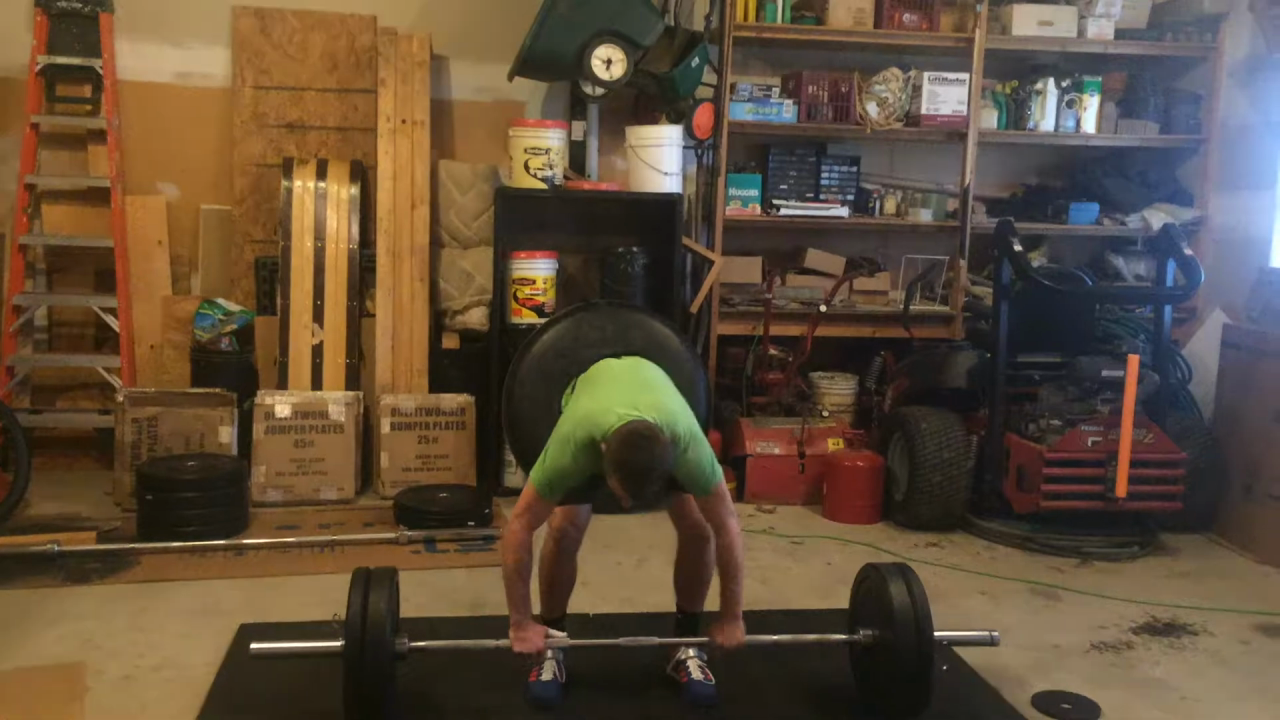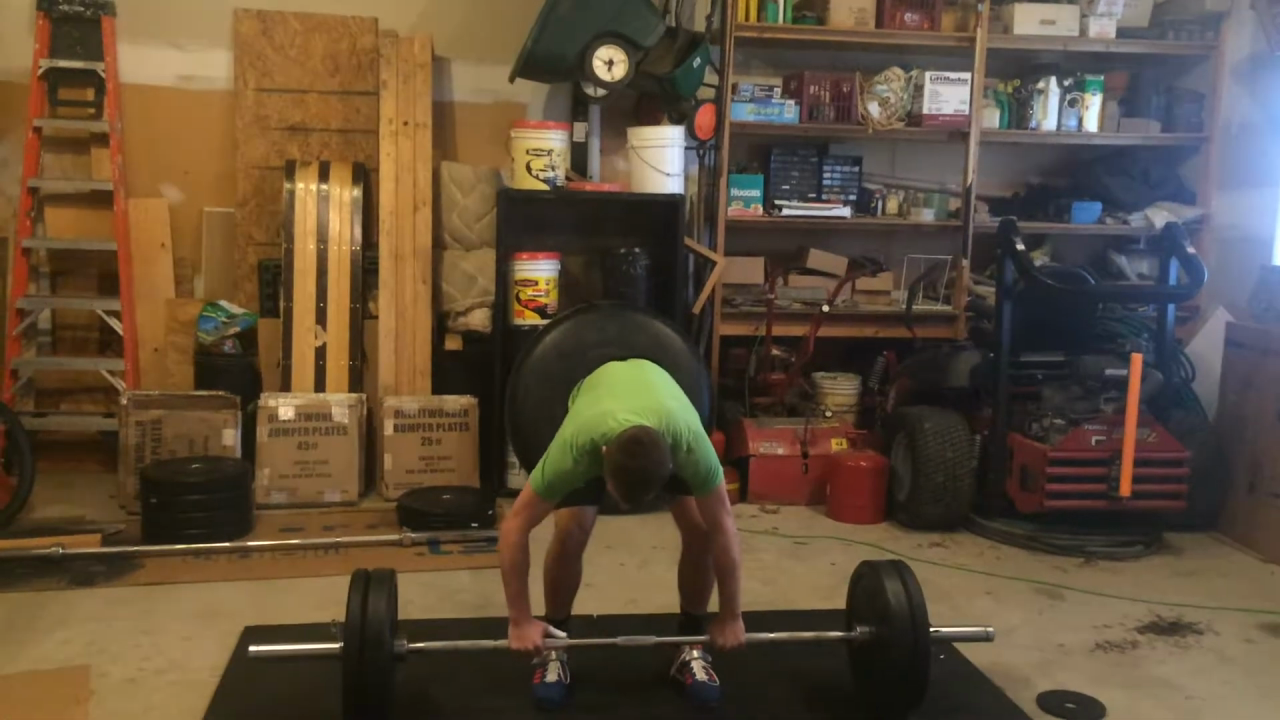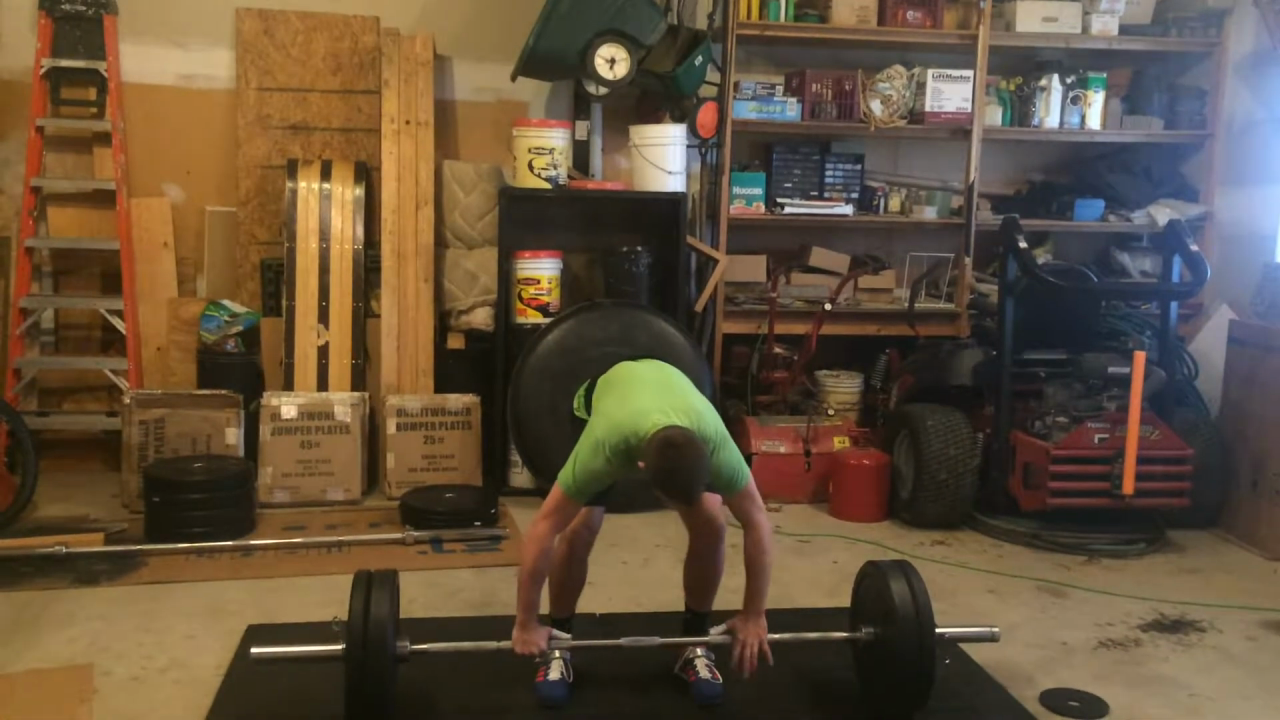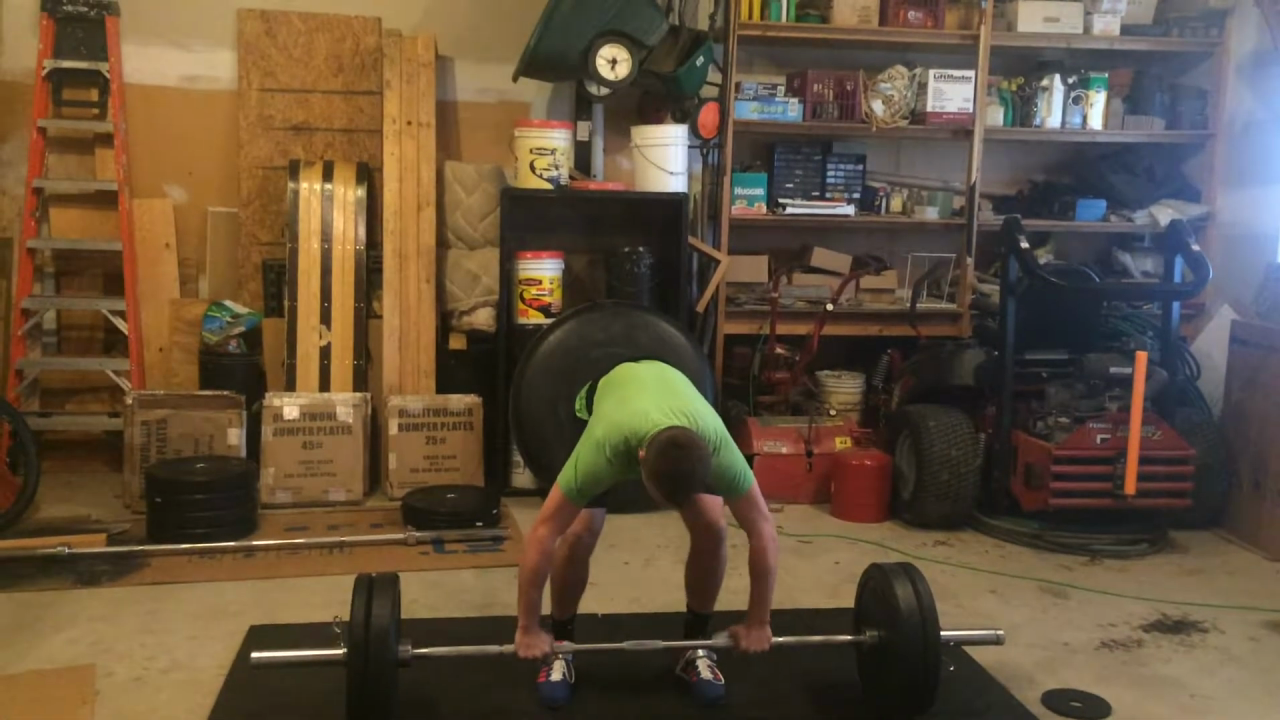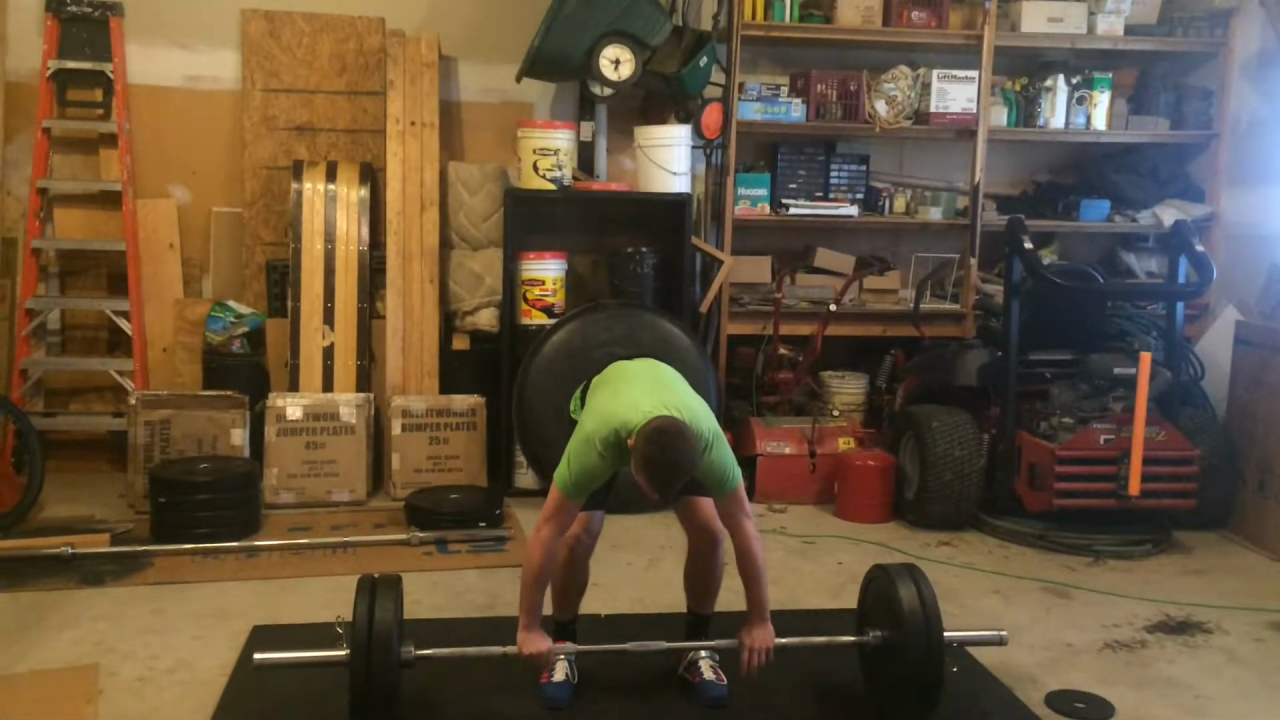
dt=0.7s
person 1, frame 1
left shoulder: (688, 444)
right shoulder: (573, 444)
left elbow: (726, 526)
right elbow: (518, 527)
left wrist: (731, 617)
right wrist: (521, 621)
left knee: (697, 529)
right knee: (564, 531)
left ankle: (686, 646)
right ankle: (551, 648)
person 1, frame 2
left shoulder: (690, 444)
right shoulder: (575, 448)
left elbow: (723, 528)
right elbow: (514, 526)
left wrist: (730, 617)
right wrist: (520, 620)
left knee: (701, 530)
right knee: (569, 534)
left ankle: (691, 647)
right ankle: (553, 650)
person 1, frame 3
left shoulder: (716, 446)
right shoulder: (605, 446)
left elbow: (757, 522)
right elbow: (543, 528)
left wrist: (754, 615)
right wrist: (526, 623)
left knee: (711, 526)
right knee: (577, 532)
left ankle: (695, 644)
right ankle: (558, 647)
person 1, frame 4
left shoulder: (717, 447)
right shoulder: (604, 447)
left elbow: (762, 529)
right elbow: (543, 532)
left wrist: (758, 623)
right wrist: (528, 628)
left knee: (712, 529)
right knee: (577, 535)
left ankle: (696, 645)
right ankle: (560, 645)
person 1, frame 5
left shoulder: (708, 442)
right shoulder: (595, 441)
left elbow: (742, 527)
right elbow: (548, 531)
left wrist: (760, 620)
right wrist: (529, 626)
left knee: (708, 532)
right knee: (578, 537)
left ankle: (697, 647)
right ankle: (562, 648)
